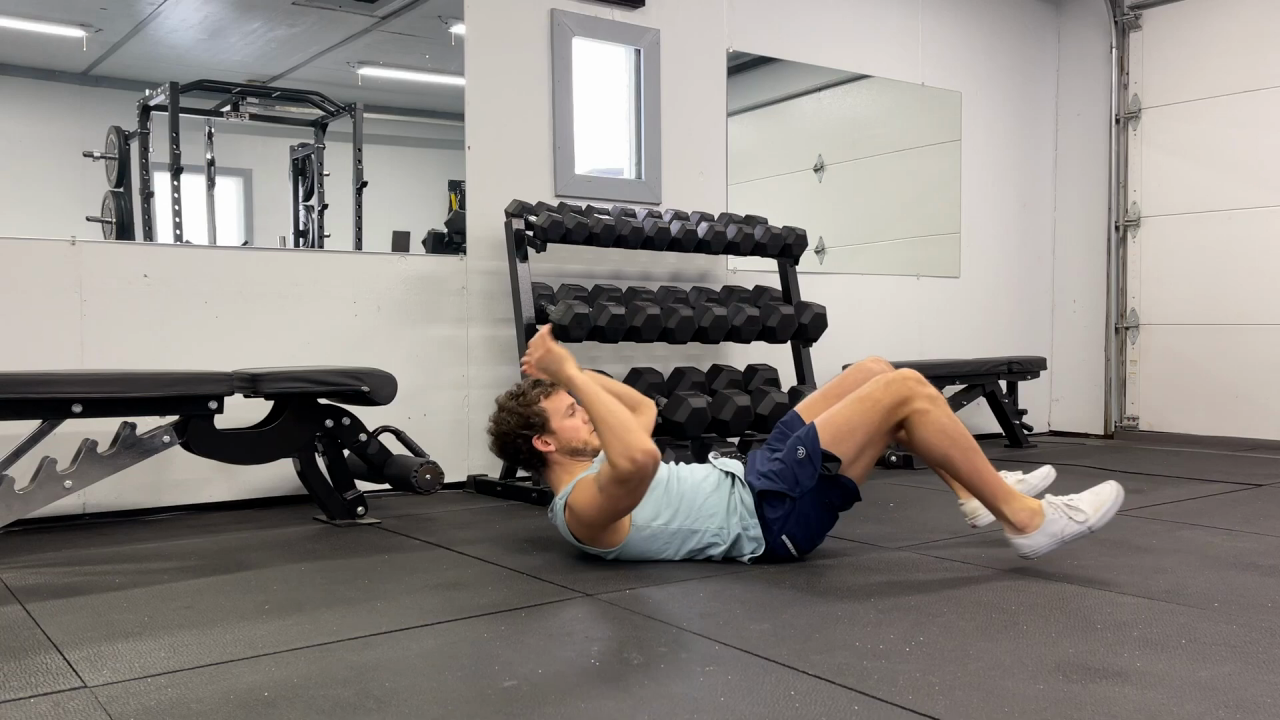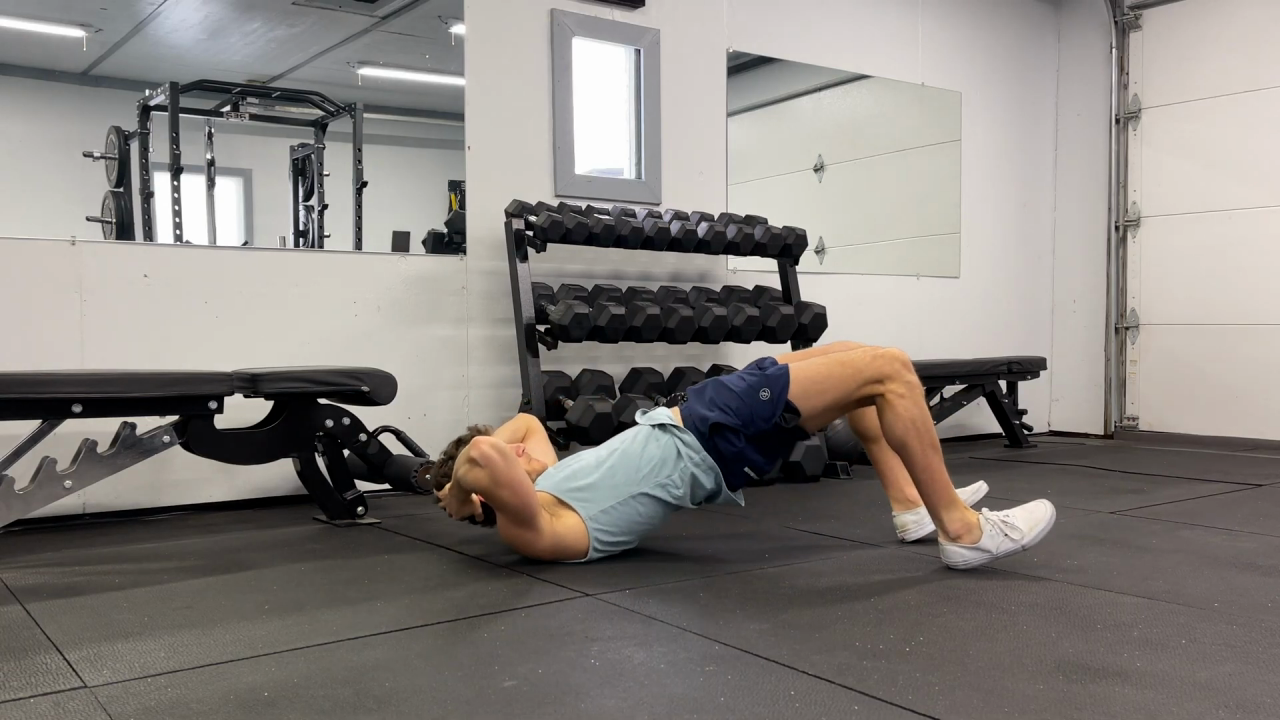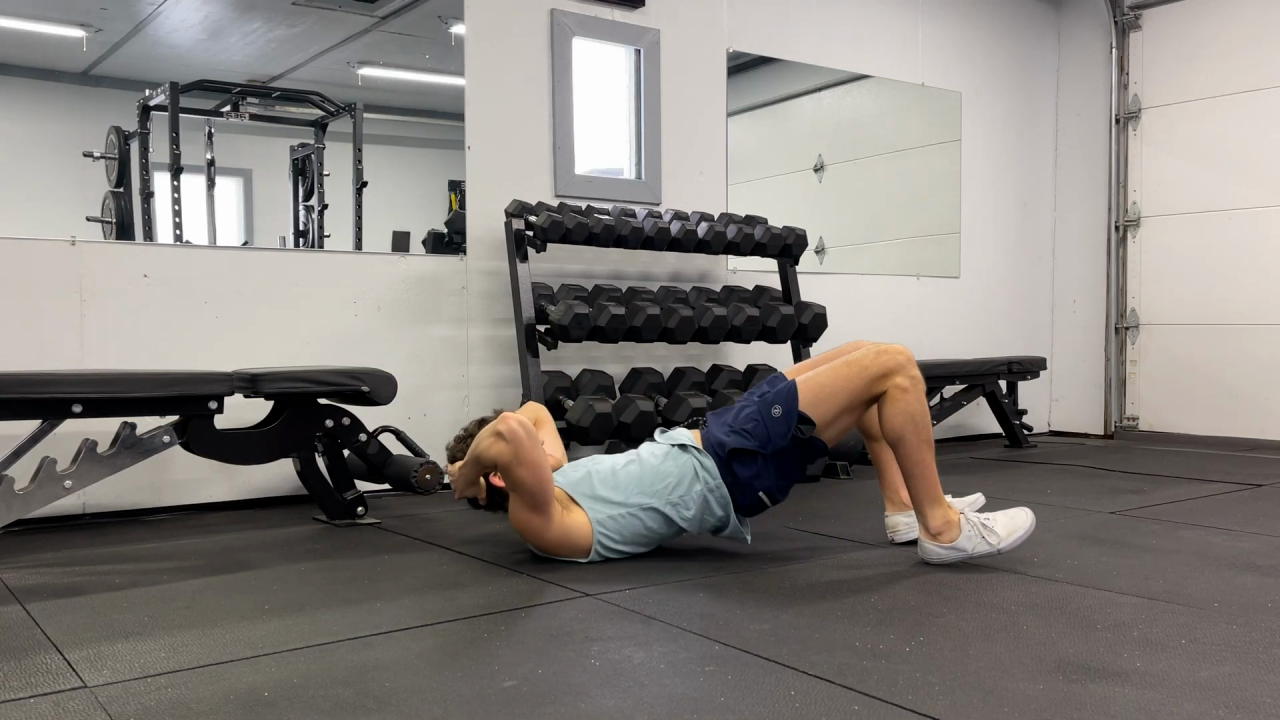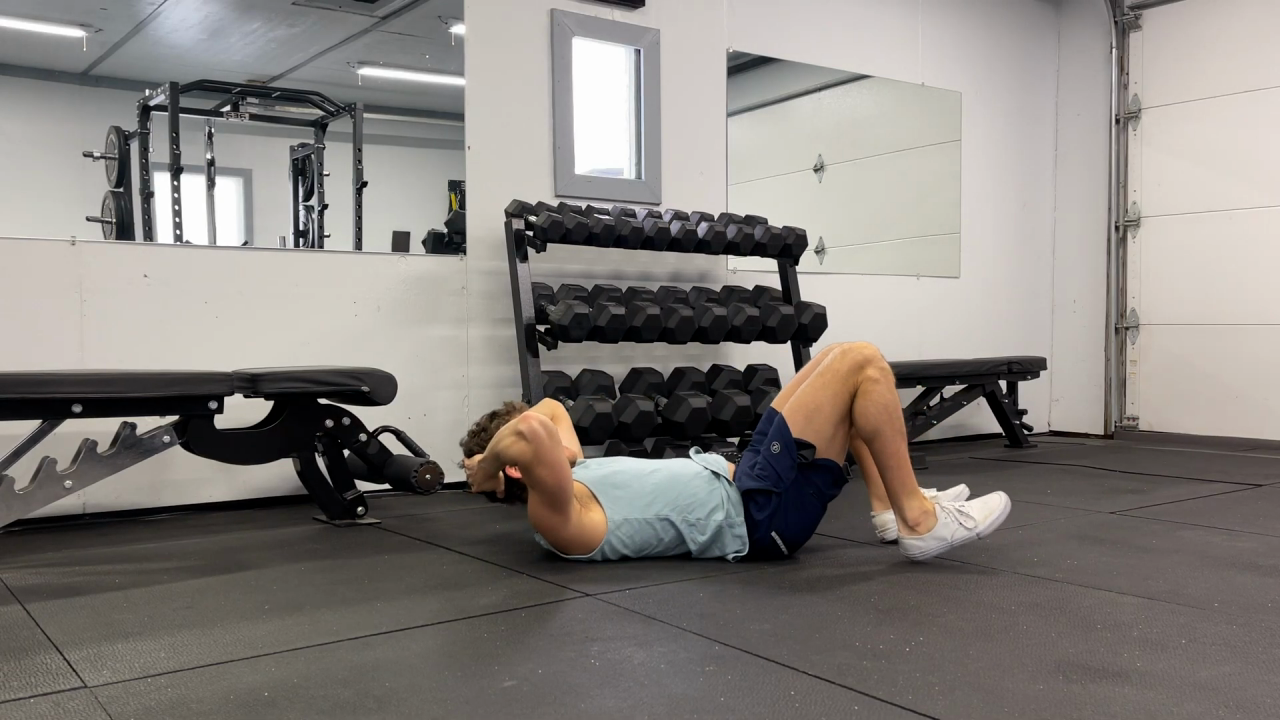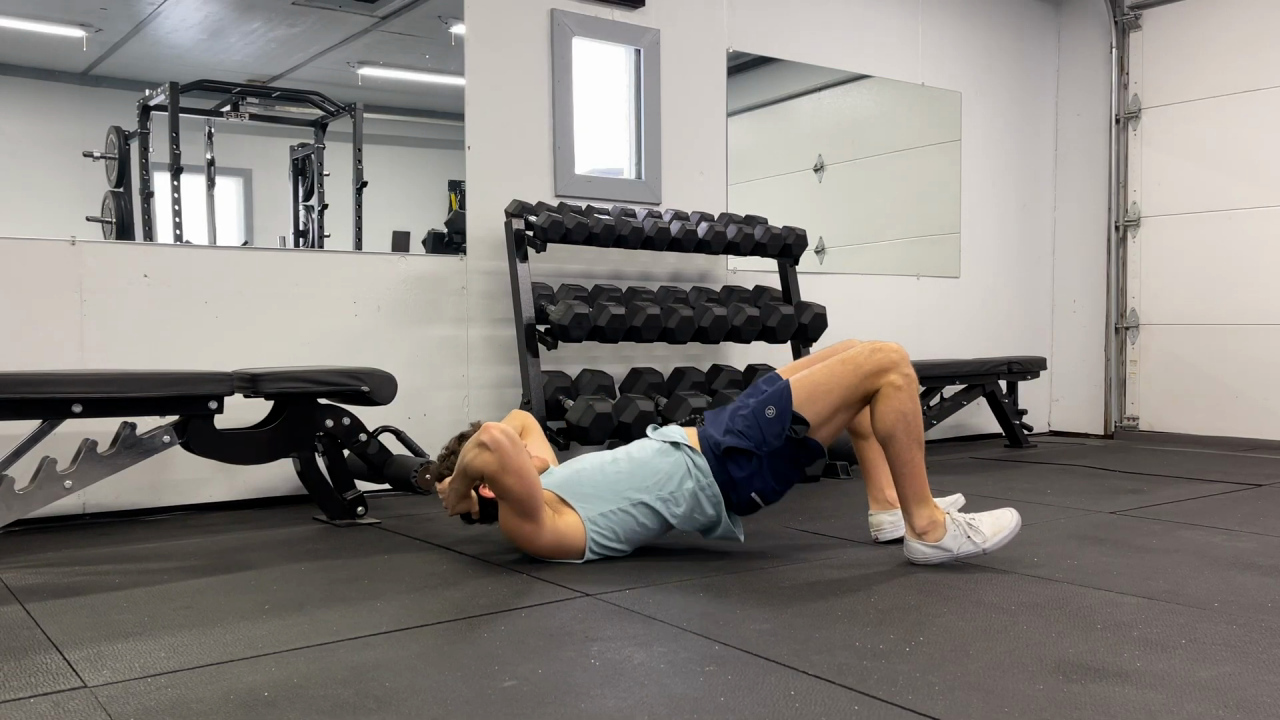
dt=1s
person 1, frame 1
left shoulder: (592, 488)
right shoulder: (585, 513)
left elbow: (642, 409)
right elbow: (639, 458)
left wrist: (572, 378)
right wrist: (567, 373)
left hip: (755, 479)
right hip: (773, 516)
left knee: (873, 373)
right knee: (906, 388)
left ankle: (982, 496)
right ankle: (1025, 519)
person 1, frame 2
left shoulder: (545, 487)
right shoulder: (531, 529)
left elbow: (524, 420)
right elbow: (483, 456)
left wrist: (489, 448)
right wrist: (460, 486)
left hip: (701, 418)
right hip: (716, 439)
left knee: (857, 357)
right knee: (893, 370)
left ankle: (911, 506)
right ankle: (962, 530)
person 1, frame 3
left shoulder: (554, 487)
right shoulder: (540, 523)
left elbow: (533, 411)
right elbow: (507, 432)
left wrist: (494, 471)
right wrist: (467, 474)
left hip: (720, 443)
right hip: (733, 458)
left knee: (865, 357)
right knee: (896, 367)
left ankle: (905, 510)
right ankle: (942, 530)
person 1, frame 4
left shoulder: (571, 485)
right shoulder: (558, 520)
left elbow: (549, 409)
right elbow: (532, 431)
left wrist: (530, 456)
right wrist: (482, 471)
left hip: (741, 483)
right hip: (760, 510)
left knee: (843, 361)
right knee: (863, 362)
left ankle: (891, 508)
right ankle: (920, 522)
person 1, frame 5
left shoulder: (546, 489)
right shoulder: (533, 527)
left elbow: (521, 419)
right elbow: (493, 441)
left wrist: (457, 479)
right wrist: (456, 492)
left hip: (714, 444)
right hip: (730, 468)
left knee: (856, 355)
right knee: (890, 363)
left ankle: (891, 509)
right ankle: (929, 529)
